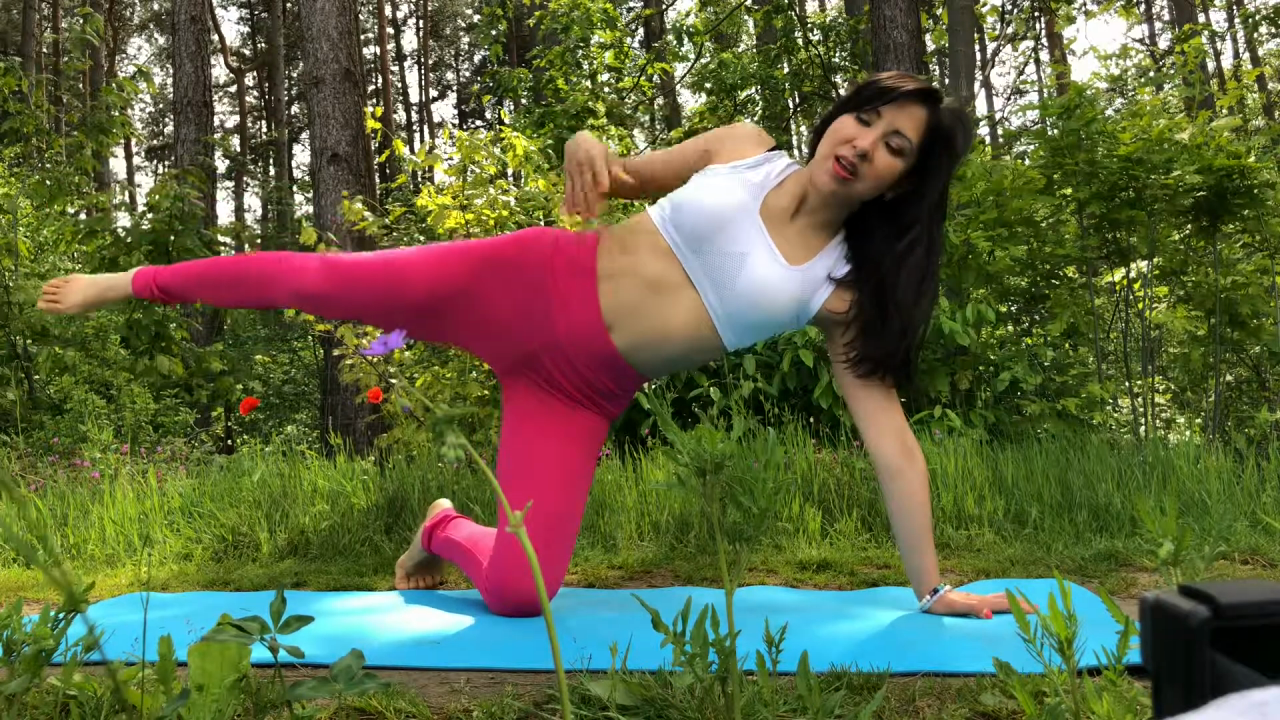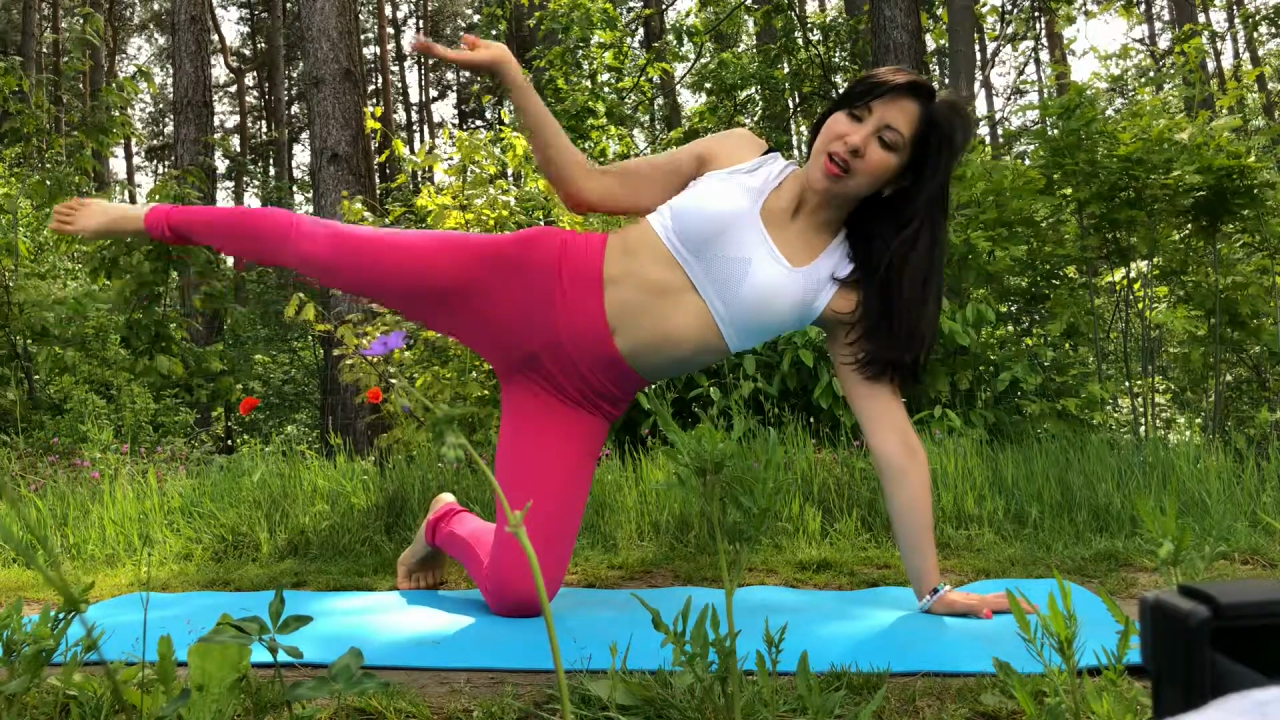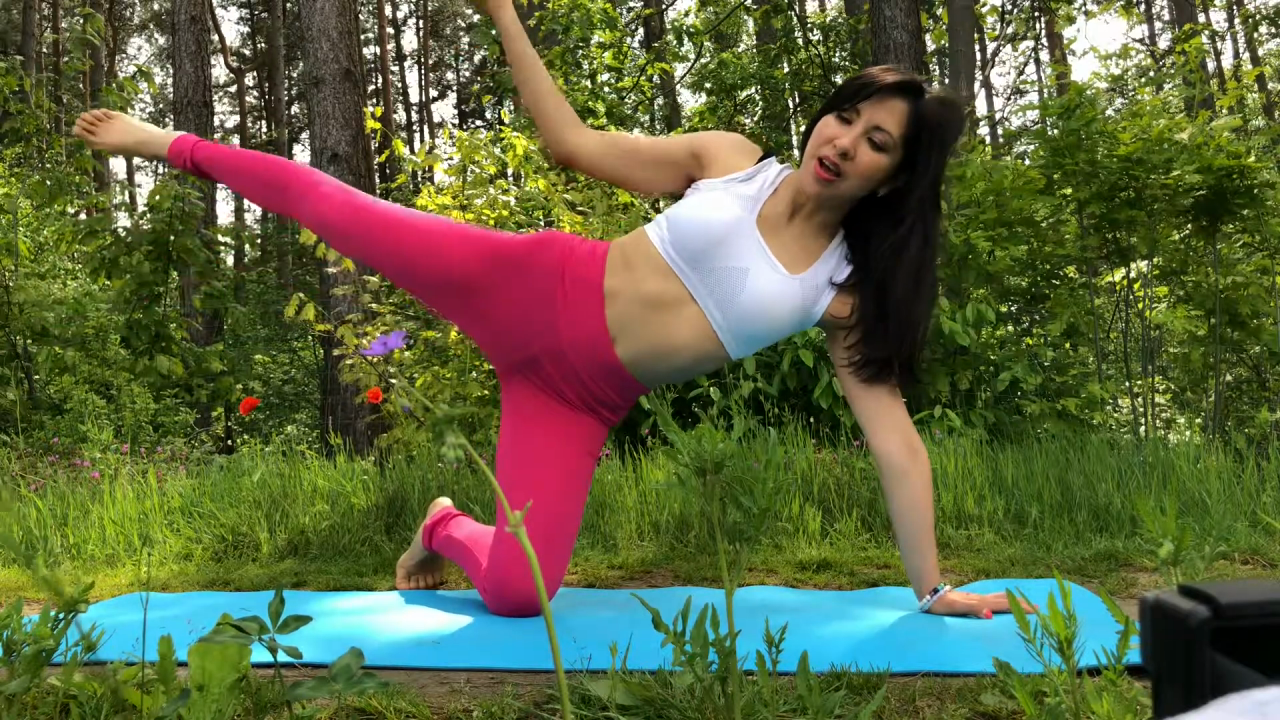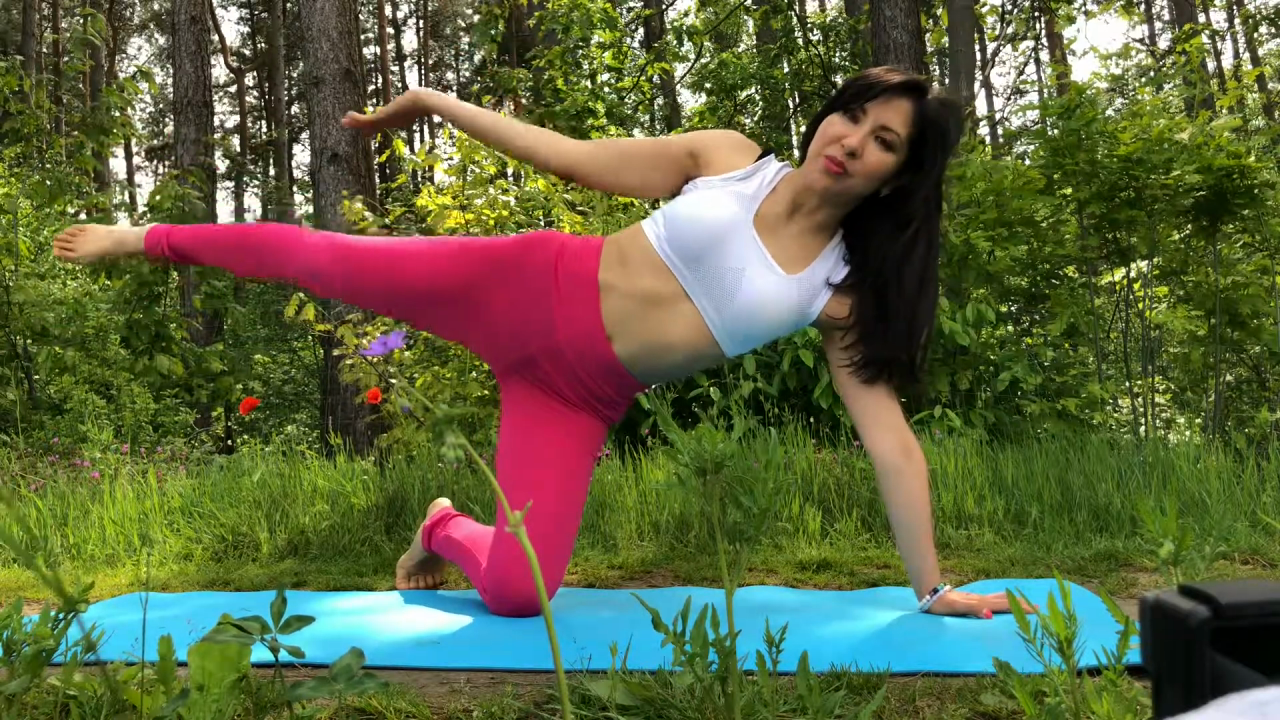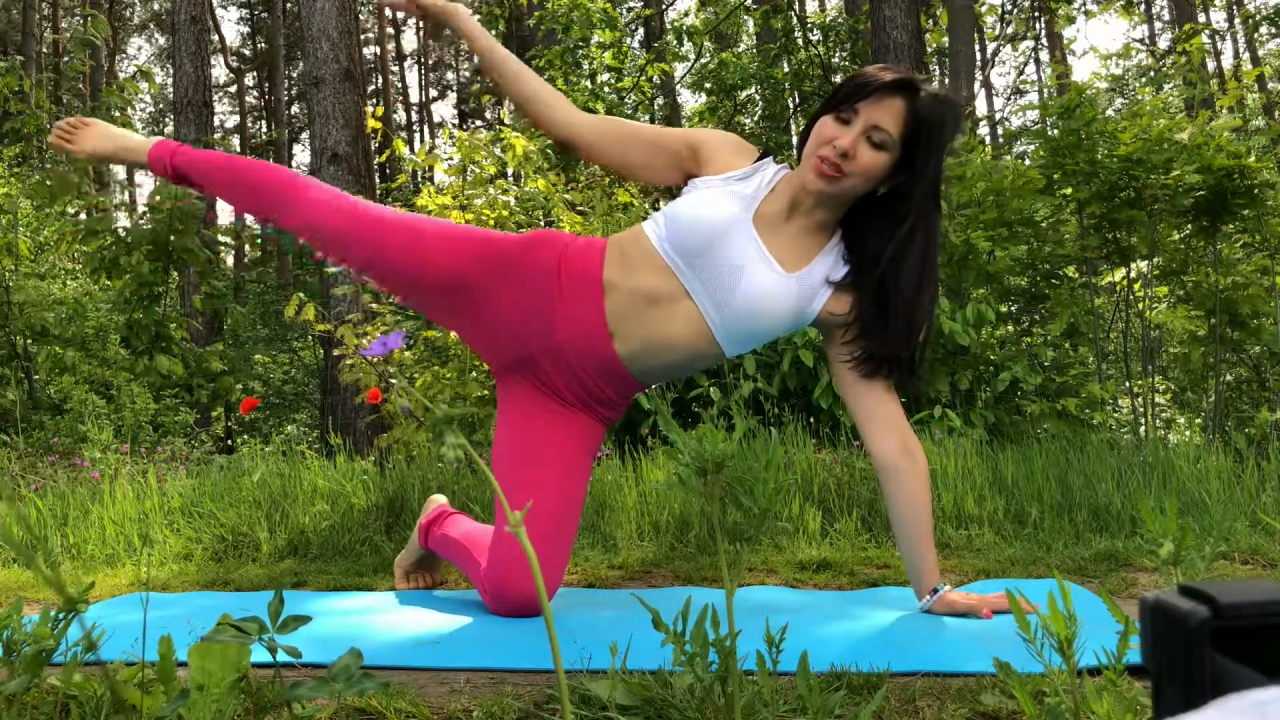
dt=0.4s
person 1, frame 1
left shoulder: (846, 292)
right shoulder: (745, 147)
left elbow: (891, 437)
right elbow: (621, 183)
left wrist: (932, 584)
right wrist: (587, 153)
left hip: (580, 393)
right hip: (533, 285)
left knee: (522, 592)
right knee: (320, 276)
left ankle: (447, 532)
right ankle: (135, 284)
person 1, frame 2
left shoulder: (849, 292)
right shoulder: (738, 155)
left elbow: (893, 435)
right elbow: (583, 184)
left wrist: (932, 586)
right wrist: (511, 73)
left hip: (580, 396)
right hip: (536, 288)
left knee: (519, 592)
right knee: (326, 247)
left ankle: (450, 528)
right ankle: (144, 217)
person 1, frame 3
left shoulder: (847, 293)
right shoulder: (730, 158)
left elbow: (892, 435)
right elbow: (575, 145)
left wrist: (930, 584)
left hip: (581, 397)
right hip: (535, 289)
left knee: (518, 591)
right knee: (342, 210)
left ankle: (448, 529)
right ankle: (171, 147)
person 1, frame 4
left shoulder: (843, 297)
right shoulder: (728, 157)
left elbow: (890, 438)
right elbow: (571, 157)
left wrist: (933, 586)
right wrist: (440, 101)
left hip: (579, 398)
right hip: (533, 290)
left knee: (519, 593)
right knee: (325, 258)
left ankle: (447, 532)
right ankle: (147, 235)
person 1, frame 5
left shoulder: (845, 292)
right shoulder: (726, 158)
left elbow: (890, 434)
right elbow: (572, 124)
left wrist: (933, 584)
left hip: (577, 395)
right hip: (530, 288)
left knee: (519, 592)
right knee: (333, 217)
left ankle: (444, 528)
right ankle: (151, 152)
